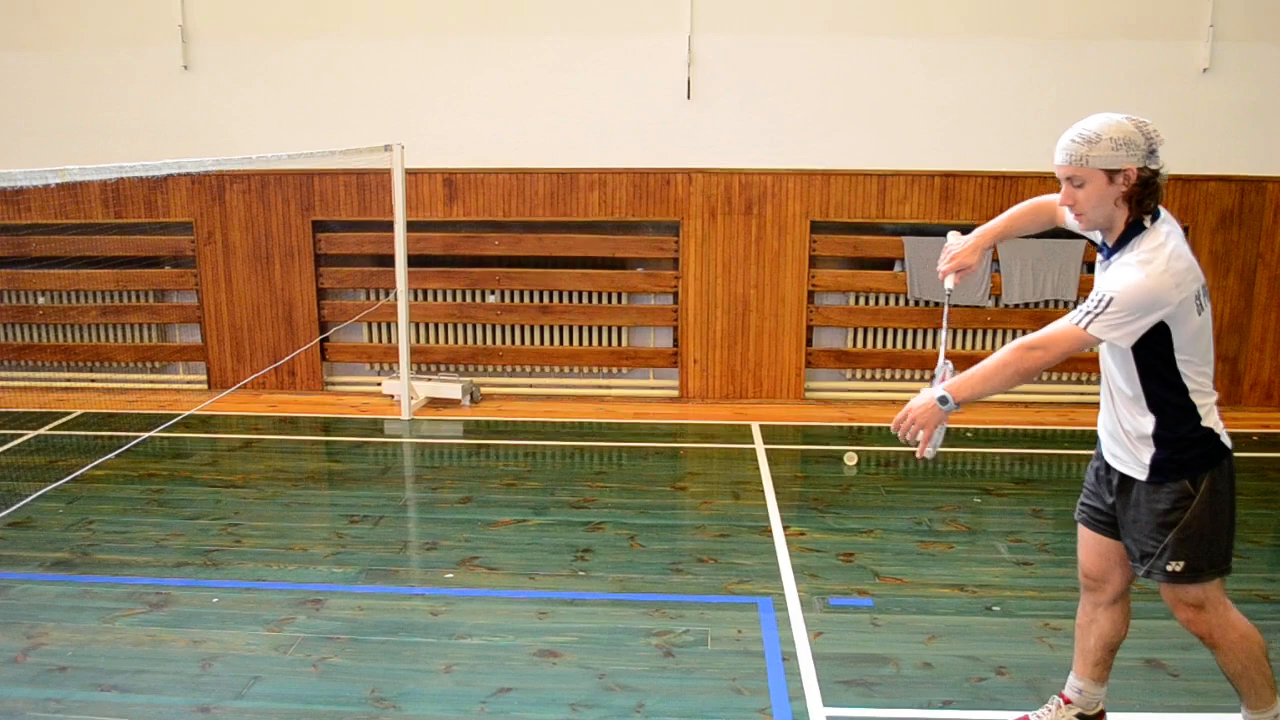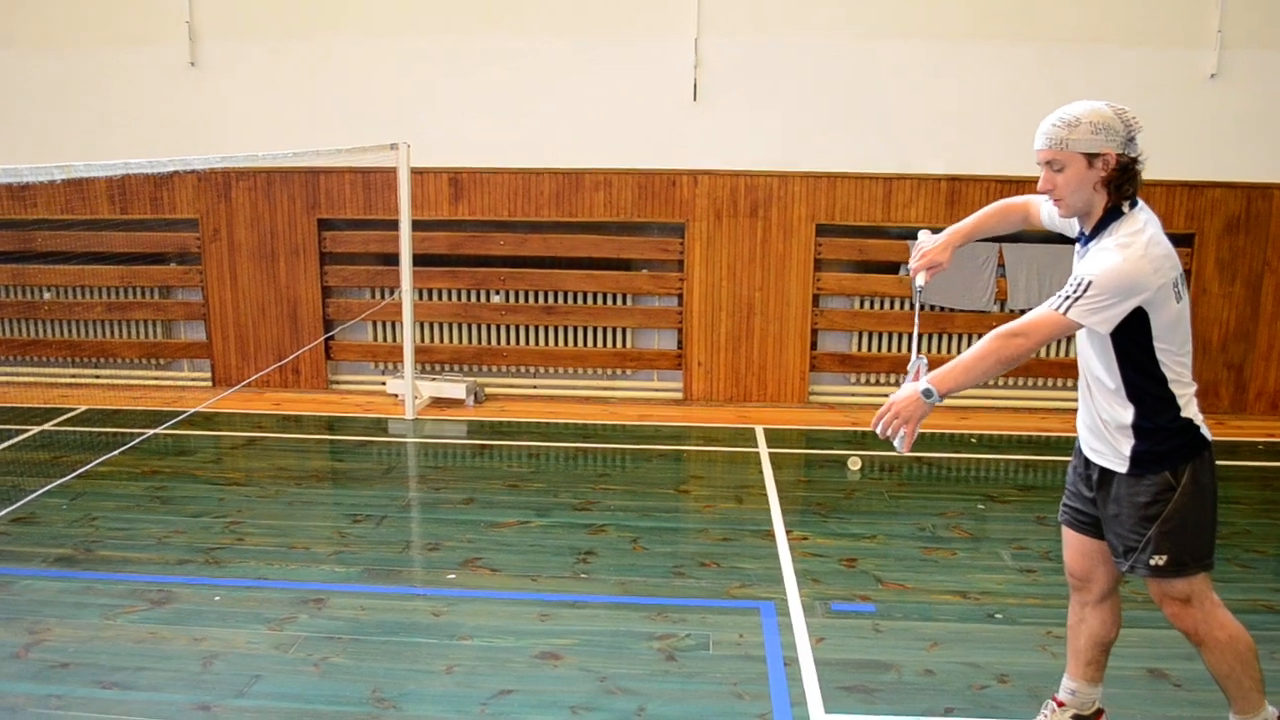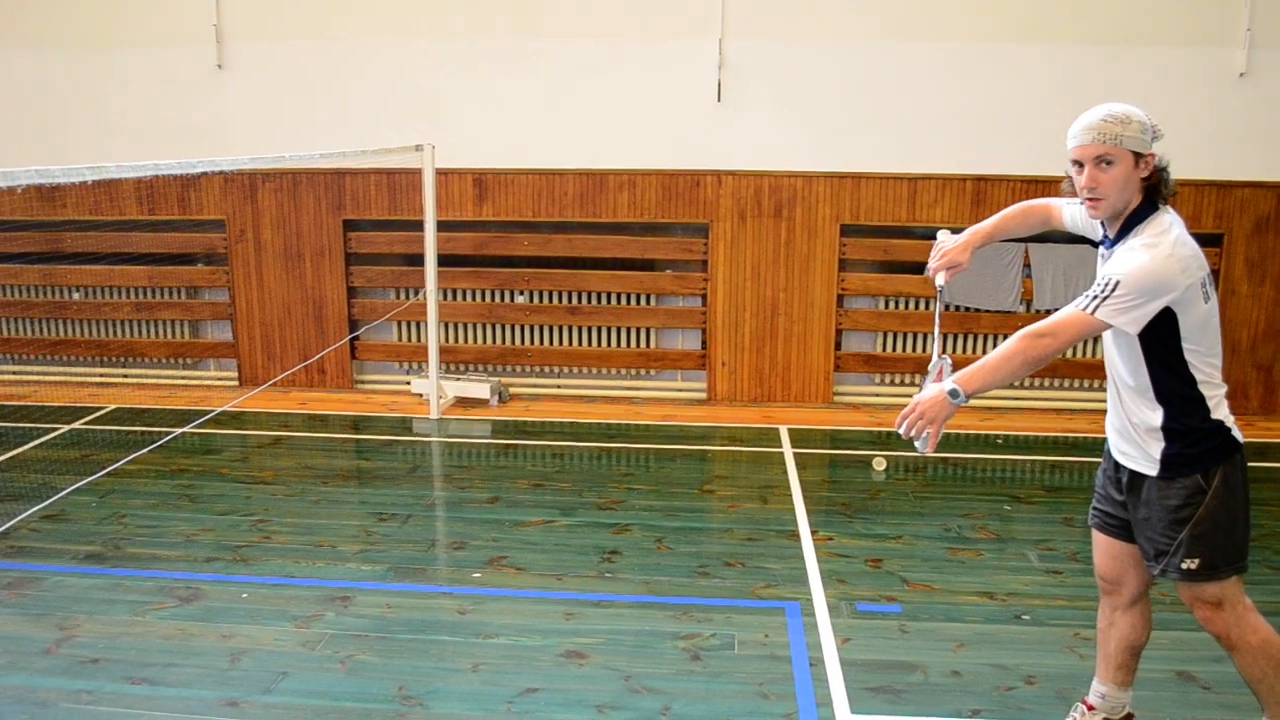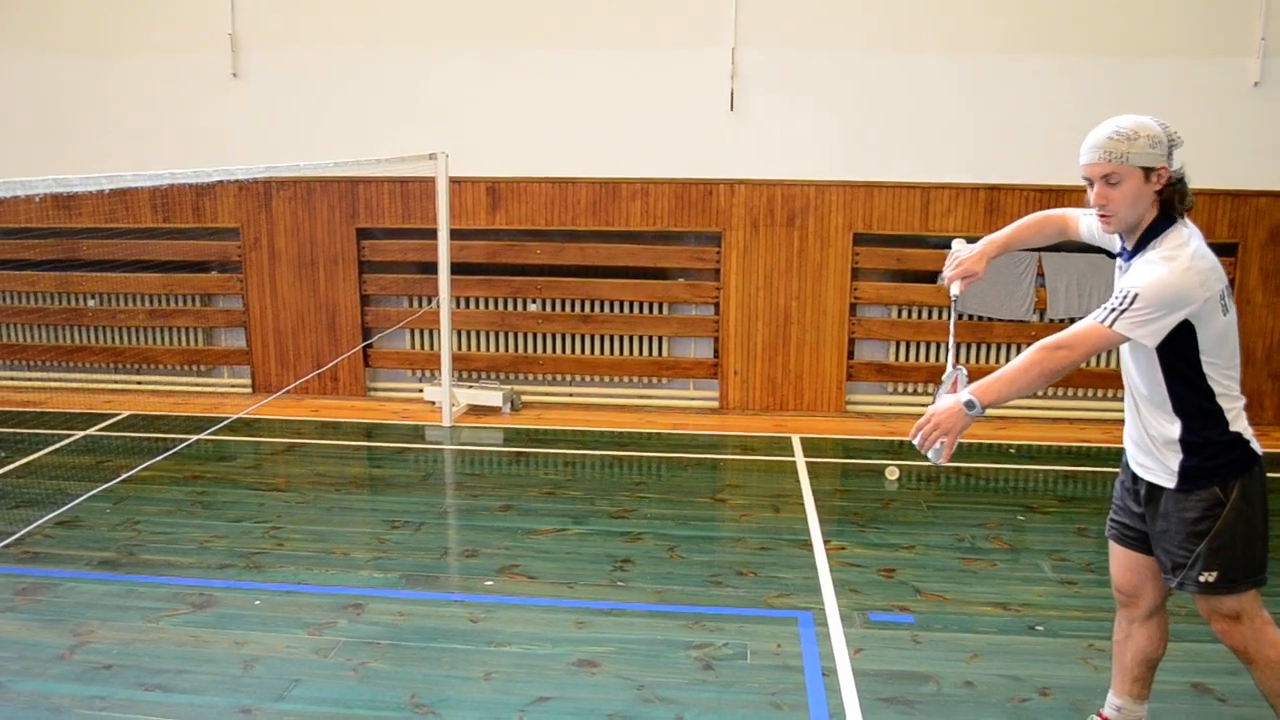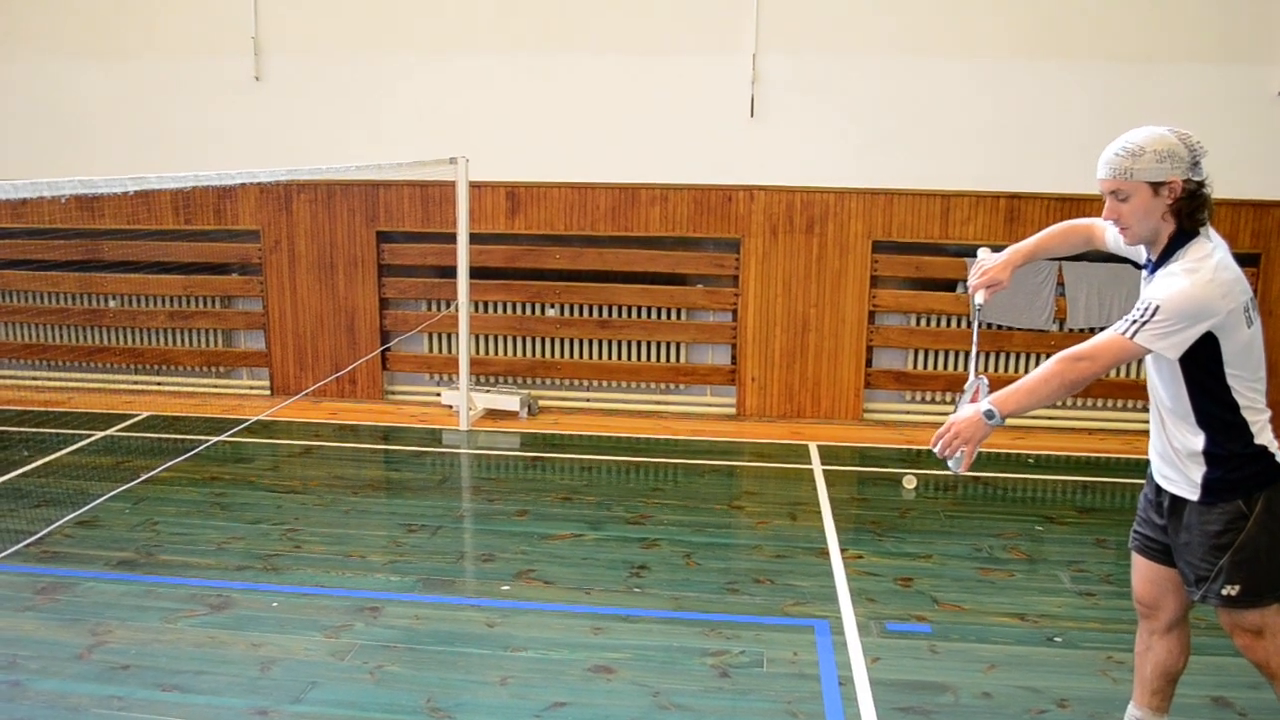
dt=0.5s
person 1, frame 1
left shoulder: (1150, 271)
right shoulder: (1125, 218)
left elbow: (1038, 352)
right elbow: (1047, 209)
left wrist: (946, 397)
right wrist: (979, 239)
left hip: (1175, 466)
right hip: (1119, 452)
left knee: (1198, 608)
right knee: (1100, 582)
person 1, frame 2
left shoulder: (1128, 256)
right shoulder: (1099, 211)
left elbow: (1019, 340)
right elbow: (1019, 209)
left wrist: (929, 390)
right wrist: (950, 238)
left hip: (1155, 461)
right hip: (1099, 449)
left knee: (1186, 604)
right knee: (1088, 583)
person 1, frame 3
left shoulder: (1155, 256)
right shoulder: (1115, 215)
left elbow: (1046, 340)
right elbow: (1041, 211)
left wrist: (953, 391)
right wrist: (971, 238)
left hip: (1186, 462)
right hip: (1129, 451)
left knee: (1217, 608)
right knee: (1118, 586)
person 1, frame 4
left shoulder: (1173, 269)
right shoulder: (1136, 228)
left elbow: (1062, 353)
right elbow: (1058, 222)
left wrist: (970, 402)
right wrist: (986, 247)
left hip: (1204, 475)
right hip: (1147, 464)
right knee: (1135, 597)
person 1, frame 5
left shoulder: (1196, 282)
right shoulder: (1165, 239)
left elbow: (1084, 364)
right elbow: (1084, 231)
left wrist: (989, 412)
right wrist: (1011, 257)
left hip: (1228, 487)
right hip: (1171, 476)
right knee: (1156, 609)
